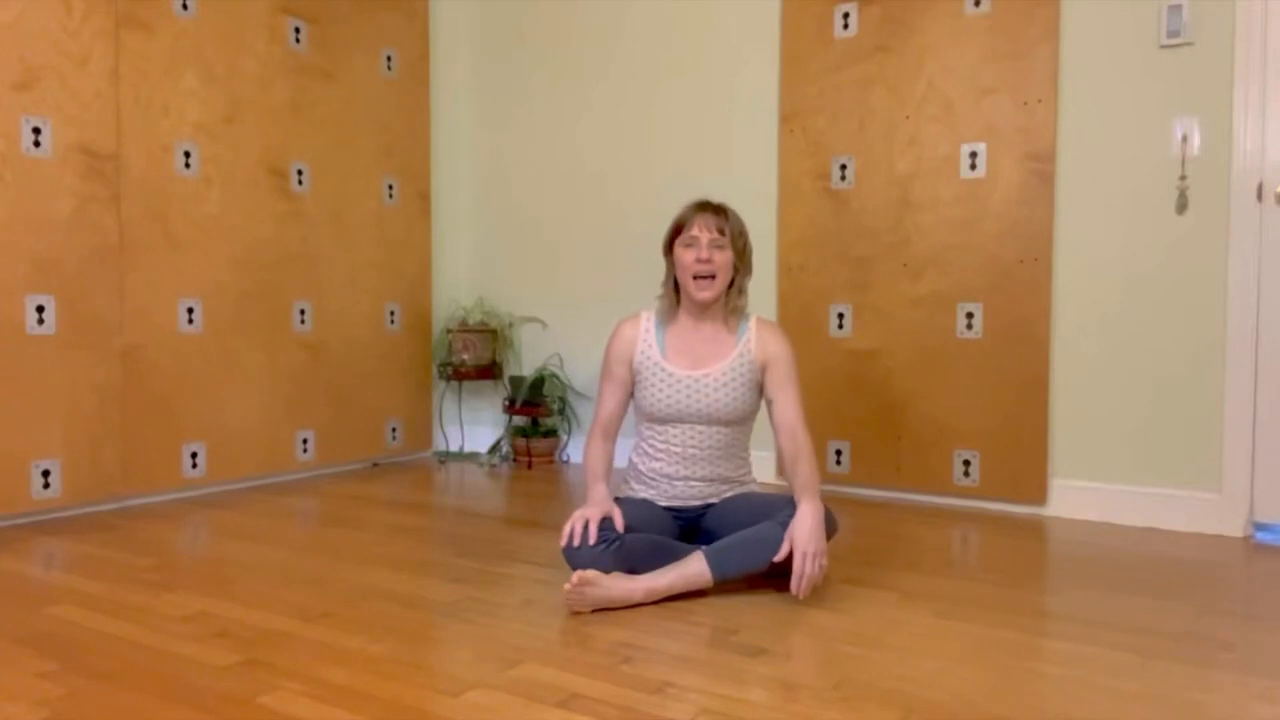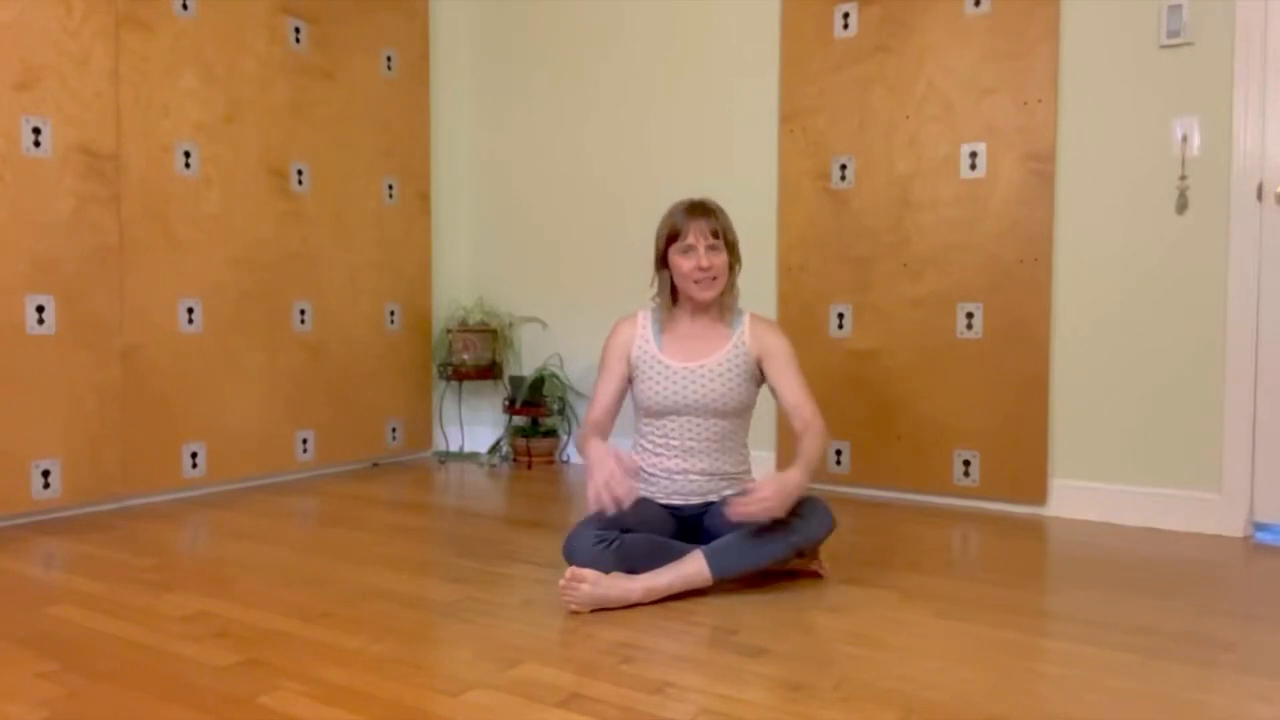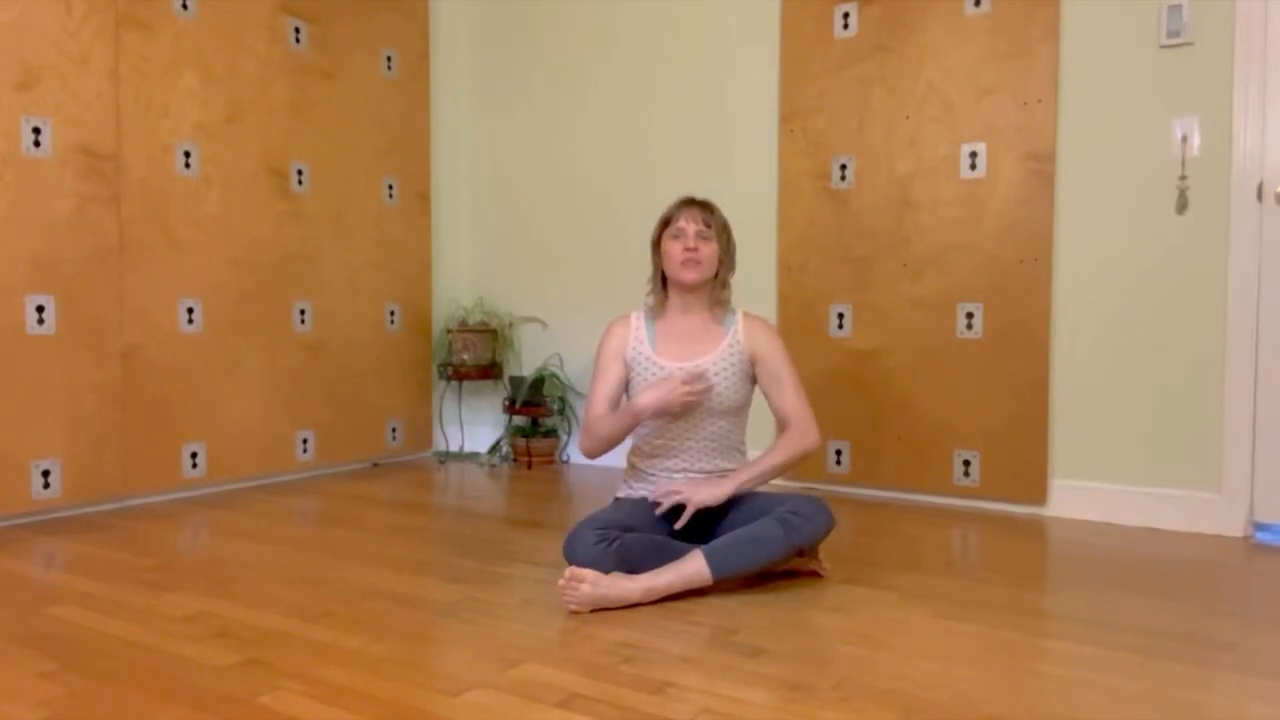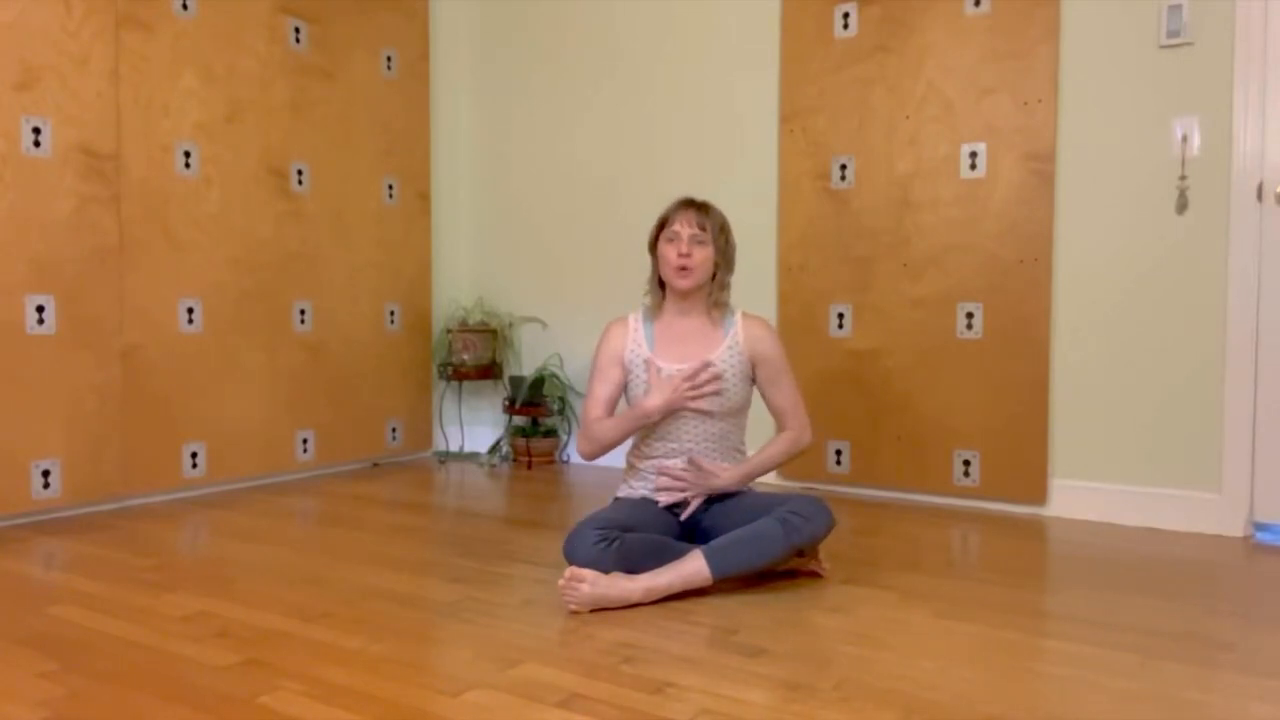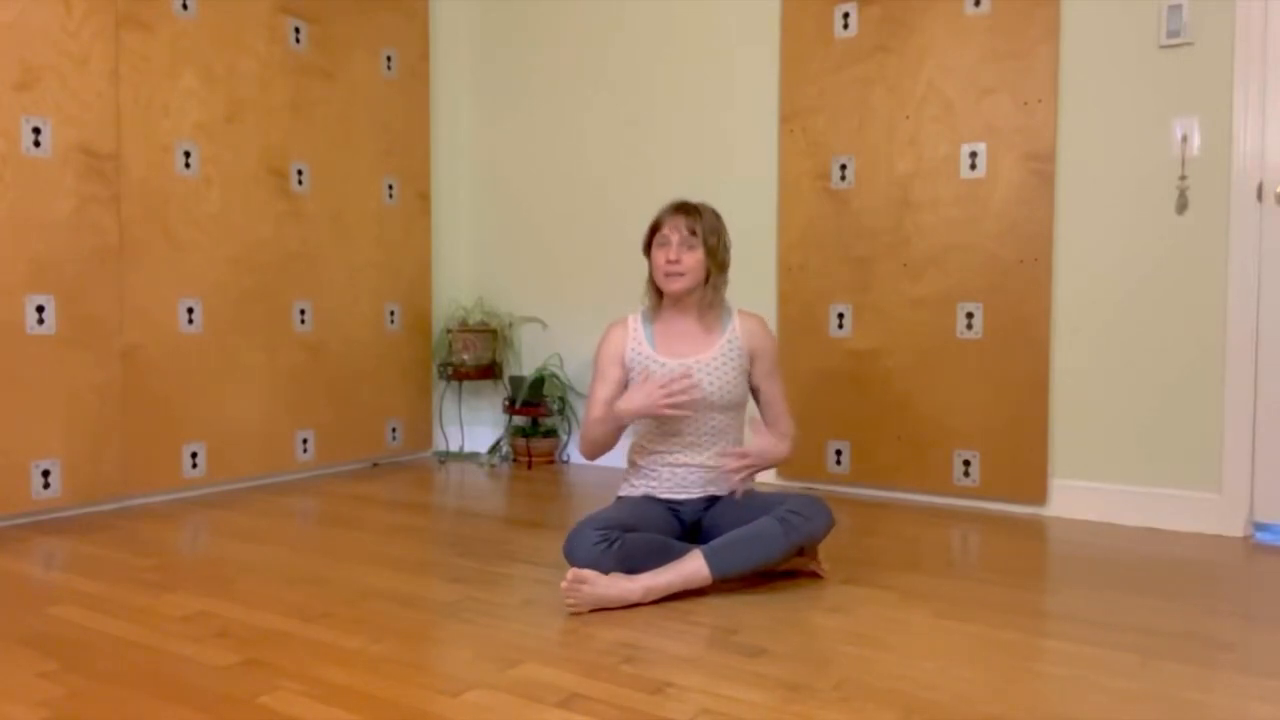
dt=1s
person 1, frame 1
left shoulder: (766, 341)
right shoulder: (632, 335)
left elbow: (793, 436)
right elbow: (602, 431)
left wrist: (808, 507)
right wrist: (597, 492)
left hip: (727, 505)
right hip: (650, 505)
left knee: (819, 520)
right knee: (582, 546)
left ankle: (638, 588)
right ankle: (751, 562)
person 1, frame 2
left shoulder: (760, 336)
right shoulder: (630, 333)
left elbow: (813, 427)
right elbow: (589, 430)
left wrist: (793, 479)
right wrist: (597, 452)
left hip: (727, 505)
right hip: (651, 506)
left knee: (815, 516)
right knee: (583, 547)
left ankle: (636, 588)
right ankle: (765, 558)
person 1, frame 3
left shoulder: (752, 334)
right shoulder: (624, 333)
left elbow: (804, 433)
right elbow: (590, 442)
left wrist: (725, 487)
right wrist: (643, 406)
left hip: (723, 504)
right hip: (649, 502)
left knee: (814, 515)
right knee: (583, 546)
left ankle: (636, 587)
right ankle: (765, 557)
person 1, frame 4
left shoulder: (752, 335)
right shoulder: (622, 335)
left elbow: (797, 431)
right elbow: (588, 444)
left wrist: (733, 477)
right wrist: (652, 407)
left hip: (724, 501)
right hip: (648, 501)
left knee: (813, 515)
right knee: (583, 547)
left ankle: (637, 587)
right ankle: (765, 557)
person 1, frame 5
left shoulder: (749, 332)
right shoulder: (622, 336)
left elbow: (779, 420)
right elbow: (589, 448)
left wrist: (775, 447)
right wrist: (623, 412)
left hip: (725, 502)
right hip: (650, 502)
left knee: (812, 515)
right knee: (583, 546)
left ankle: (636, 588)
right ankle: (764, 559)
